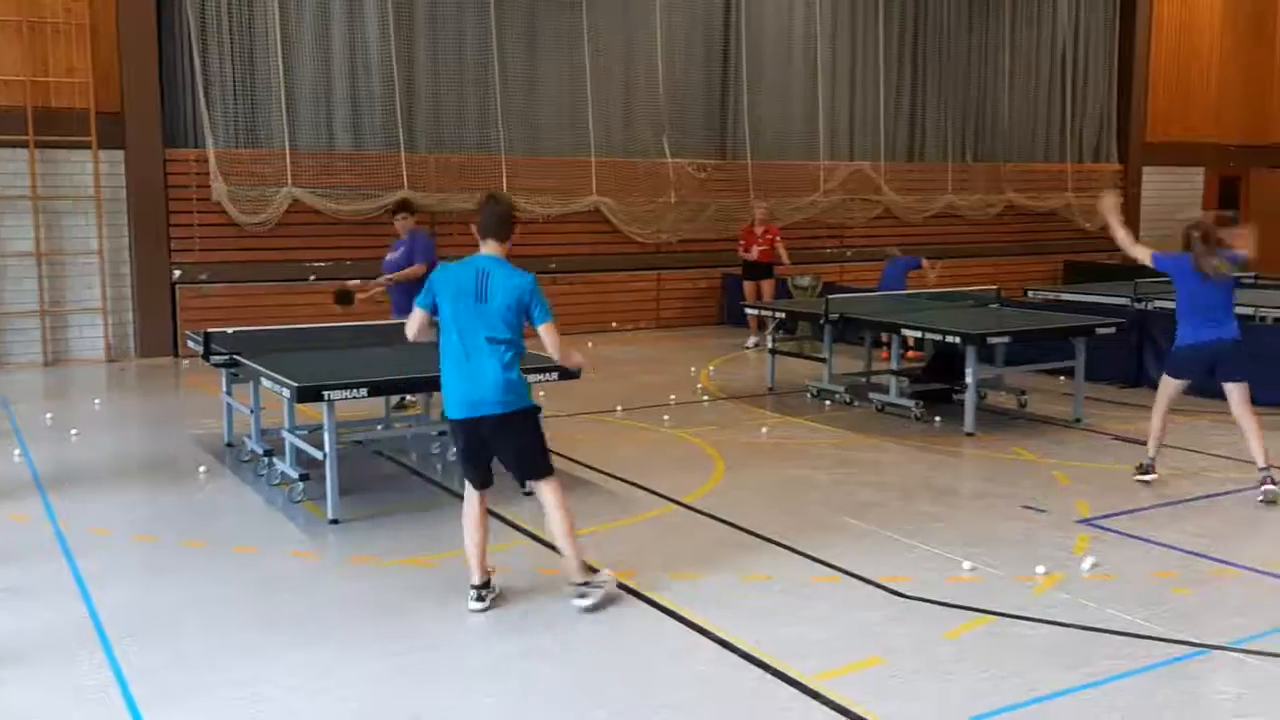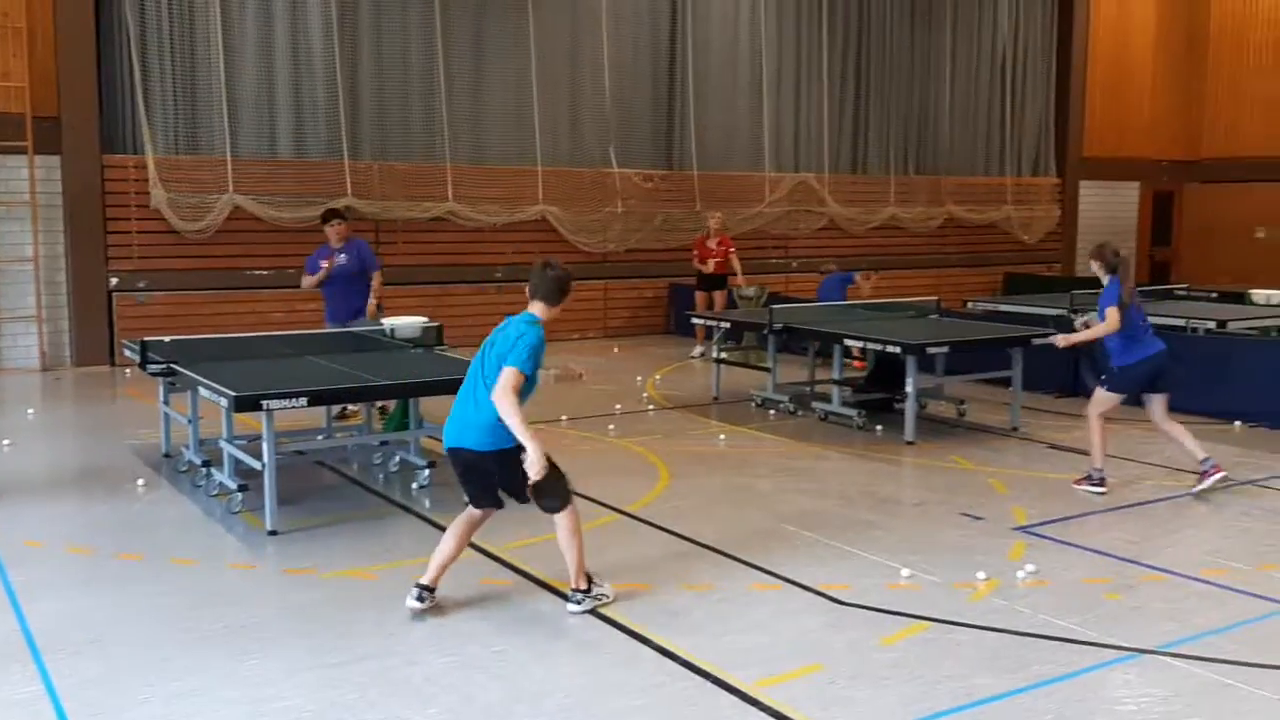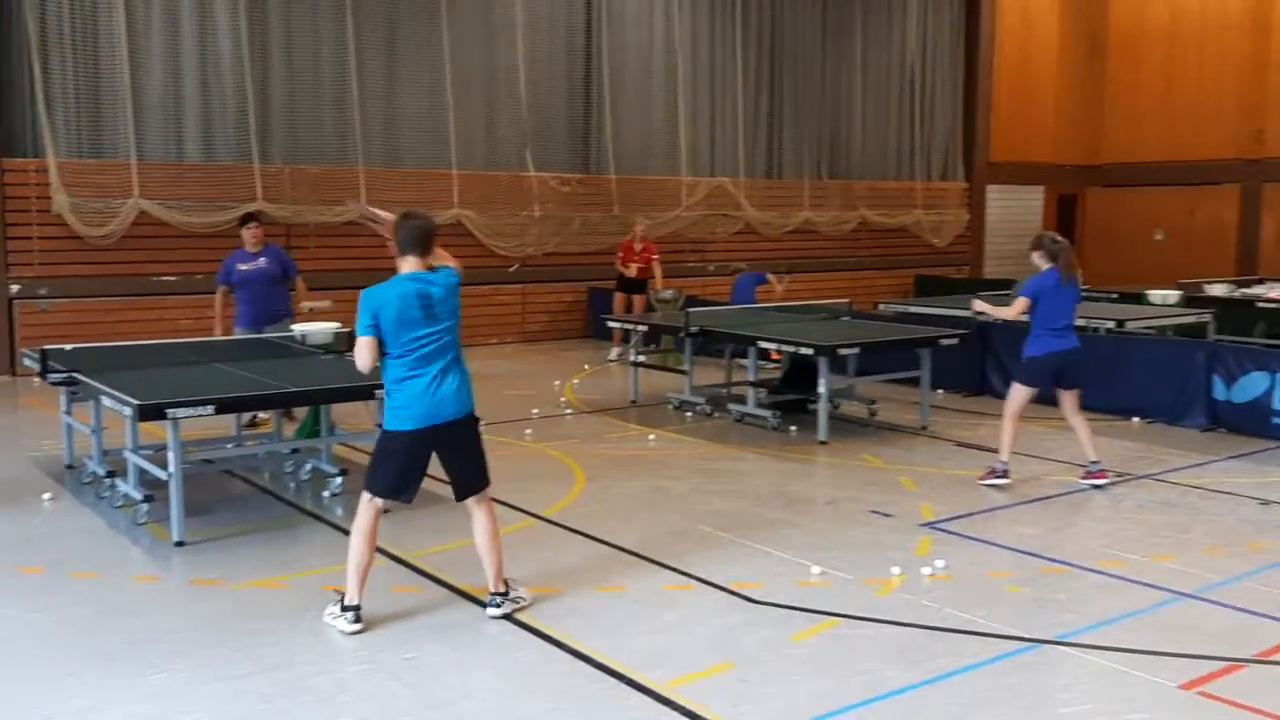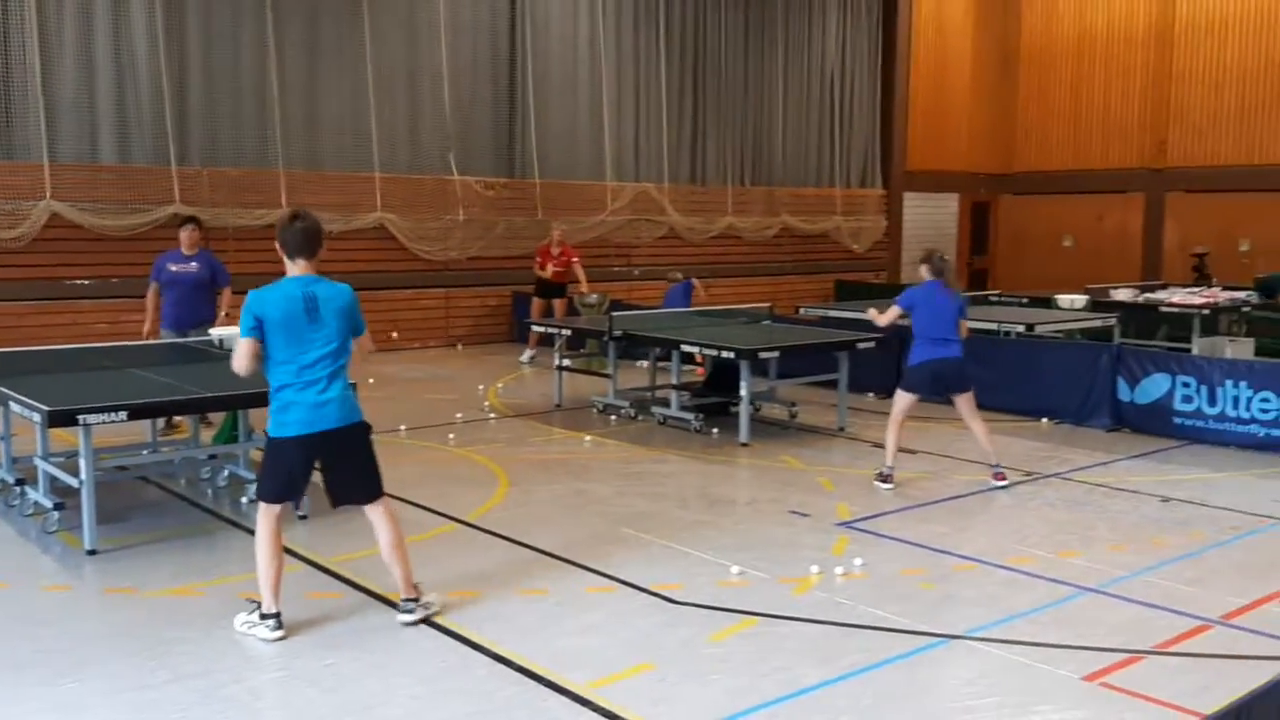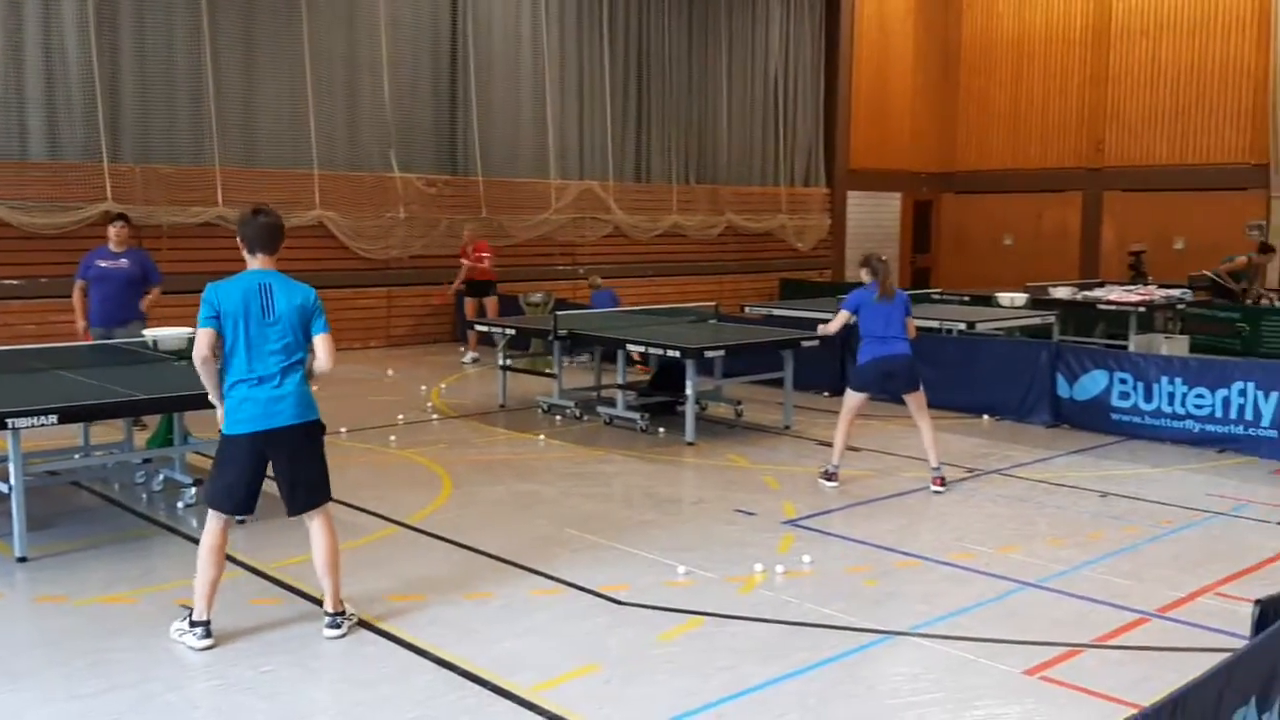
dt=0.4s
person 1, frame 1
left shoulder: (445, 275)
right shoulder: (523, 283)
left elbow: (413, 332)
right elbow: (555, 349)
right wrist: (574, 358)
left hip: (462, 406)
right hip: (508, 403)
left knee: (475, 492)
right knee: (547, 487)
left ankle: (479, 586)
right ankle: (580, 581)
person 1, frame 2
left shoulder: (510, 324)
right shoulder: (531, 334)
right elbow: (502, 394)
right wrist: (532, 447)
left hip: (457, 436)
right hip: (493, 439)
left knee: (479, 509)
right knee: (561, 500)
left ankle: (424, 588)
right ankle: (580, 589)
person 1, frame 3
left shoulder: (373, 299)
right shoulder: (448, 283)
left elbow: (365, 364)
right wrist: (413, 235)
left hip: (403, 419)
right hip: (455, 412)
left knee: (371, 505)
right knee: (479, 501)
left ankle: (350, 606)
right ankle: (498, 593)
person 1, frame 4
left shoulder: (259, 300)
right shoulder: (344, 295)
left elbow: (242, 366)
right elbow: (365, 347)
left hip: (288, 425)
right hip: (343, 420)
left knee: (268, 514)
right knee: (377, 506)
left ankle: (268, 614)
right ankle: (410, 597)
person 1, frame 5
left shoulder: (218, 293)
right shoulder: (305, 295)
left elbow: (203, 354)
right elbow: (324, 362)
left wrist: (219, 398)
left hip: (242, 423)
right hip: (296, 419)
left knee: (217, 521)
right knee: (317, 515)
left ankle: (198, 622)
right ankle: (334, 612)
person 2, frame 1
left shoulder: (1177, 264)
right shoulder: (1224, 260)
left elbow: (1133, 249)
right elbow: (1248, 250)
left wrist: (1111, 213)
left hip: (1190, 347)
right hip: (1227, 345)
left knee: (1161, 404)
right knee: (1244, 413)
left ankle: (1148, 464)
right ankle: (1264, 474)
person 2, frame 2
left shoulder: (1110, 291)
right shoulder: (1123, 286)
left elbow: (1112, 325)
left wrist: (1074, 338)
right wrist: (1088, 326)
left hip: (1131, 363)
right hip: (1156, 357)
left knee: (1094, 413)
right knee: (1163, 420)
left ankle: (1097, 476)
right ankle: (1209, 465)
person 2, frame 3
left shoulder: (1037, 282)
right shoulder: (1073, 281)
left elbow: (1013, 313)
left wrist: (984, 307)
left hip: (1039, 355)
right hip: (1070, 353)
left knee: (1011, 412)
right knee: (1073, 413)
left ankle: (1001, 469)
right ankle: (1096, 469)
person 2, frame 4
left shoulder: (913, 293)
right shoulder: (956, 297)
left elbow: (883, 321)
left wrist: (873, 314)
left hip: (922, 363)
right hip: (953, 362)
left knee: (896, 417)
right knee: (972, 417)
left ankle: (886, 473)
right ankle: (997, 470)
person 2, frame 5
left shoulder: (858, 295)
right shoulder: (901, 296)
left elbow: (833, 327)
right elbow: (911, 333)
left wrist: (822, 329)
left hip: (870, 362)
right hip: (902, 360)
left knee: (846, 416)
right knee: (922, 418)
left ankle: (832, 471)
right ankle: (936, 475)
person 3, frame 1
left shoulder: (421, 239)
right shoulder: (397, 244)
left elbow: (419, 269)
right elbow: (392, 277)
left wrist: (390, 278)
right wrist: (370, 291)
right hip: (401, 310)
right ankle: (410, 395)
person 3, frame 2
left shoulder: (360, 247)
right shoulder: (319, 255)
left elbow: (376, 275)
right elbow: (305, 283)
left wrist: (373, 301)
right wrist: (320, 275)
left hip: (363, 315)
right hip: (335, 318)
left ankle: (382, 402)
right ankle: (351, 404)
person 3, frame 3
left shoulder: (277, 253)
right shoulder: (232, 261)
left elbow: (297, 281)
right elbow: (221, 293)
left wrist: (305, 305)
right wrist: (218, 324)
left hip: (279, 321)
right hip: (246, 325)
right ankle: (261, 412)
person 3, frame 4
left shoulder: (209, 260)
right shoulder: (164, 260)
left elbow: (225, 288)
right elbow: (153, 290)
left wrist: (223, 313)
right wrist: (149, 320)
left hip: (202, 326)
right hip: (171, 327)
left ankle: (201, 412)
right ankle: (173, 417)
person 3, frame 5
left shoulder: (140, 257)
right shoulder: (92, 257)
left elbow: (157, 286)
right elbow: (78, 288)
left wrist: (150, 299)
right wrist: (80, 317)
left hip: (130, 325)
right hip: (97, 325)
left ankle: (134, 414)
